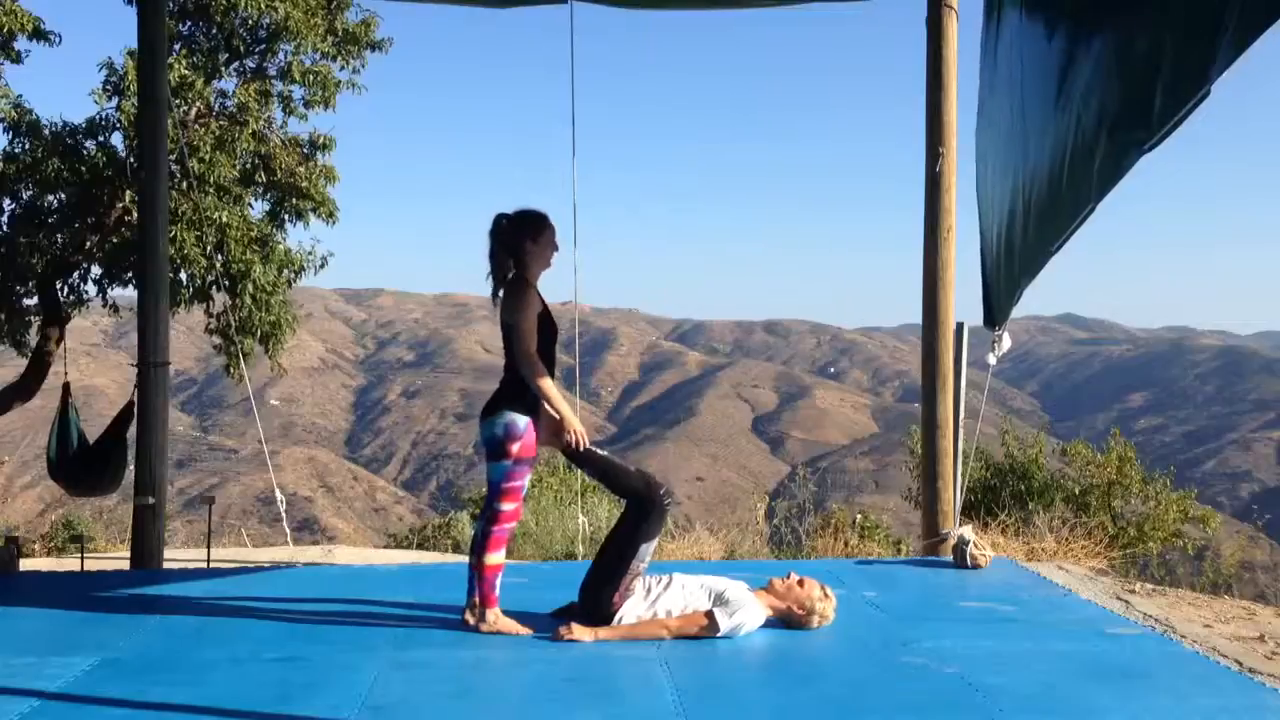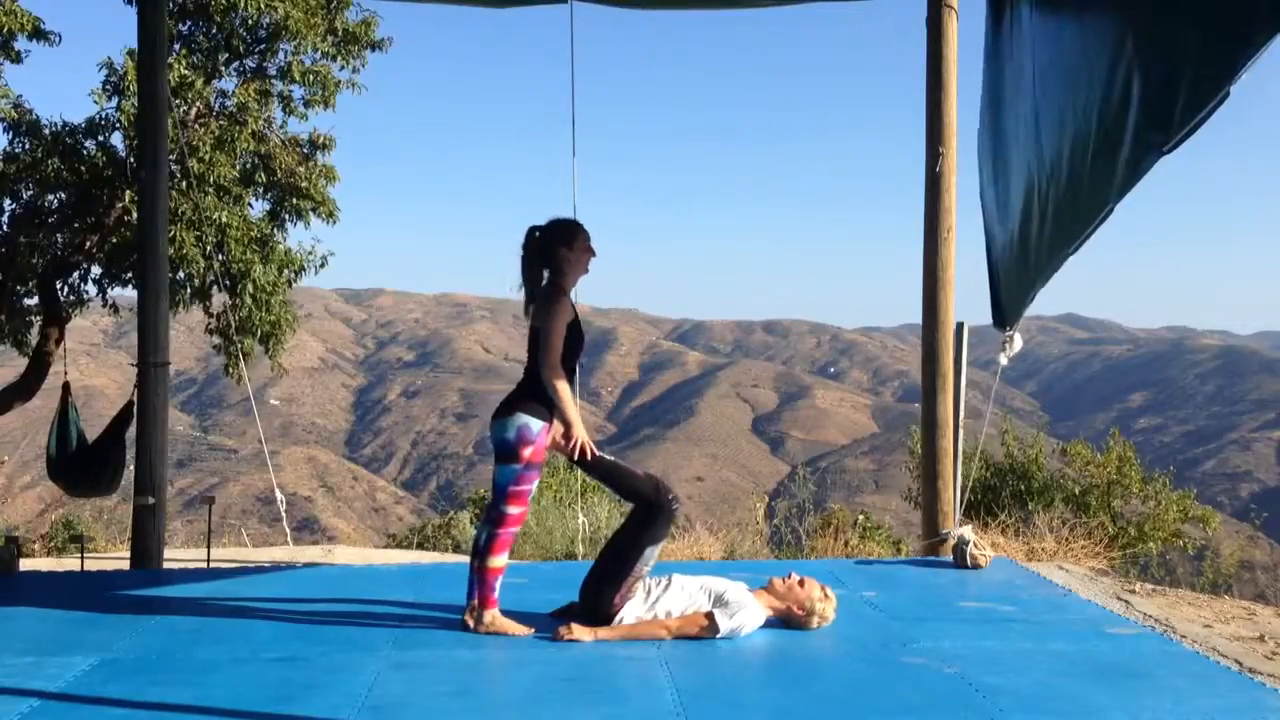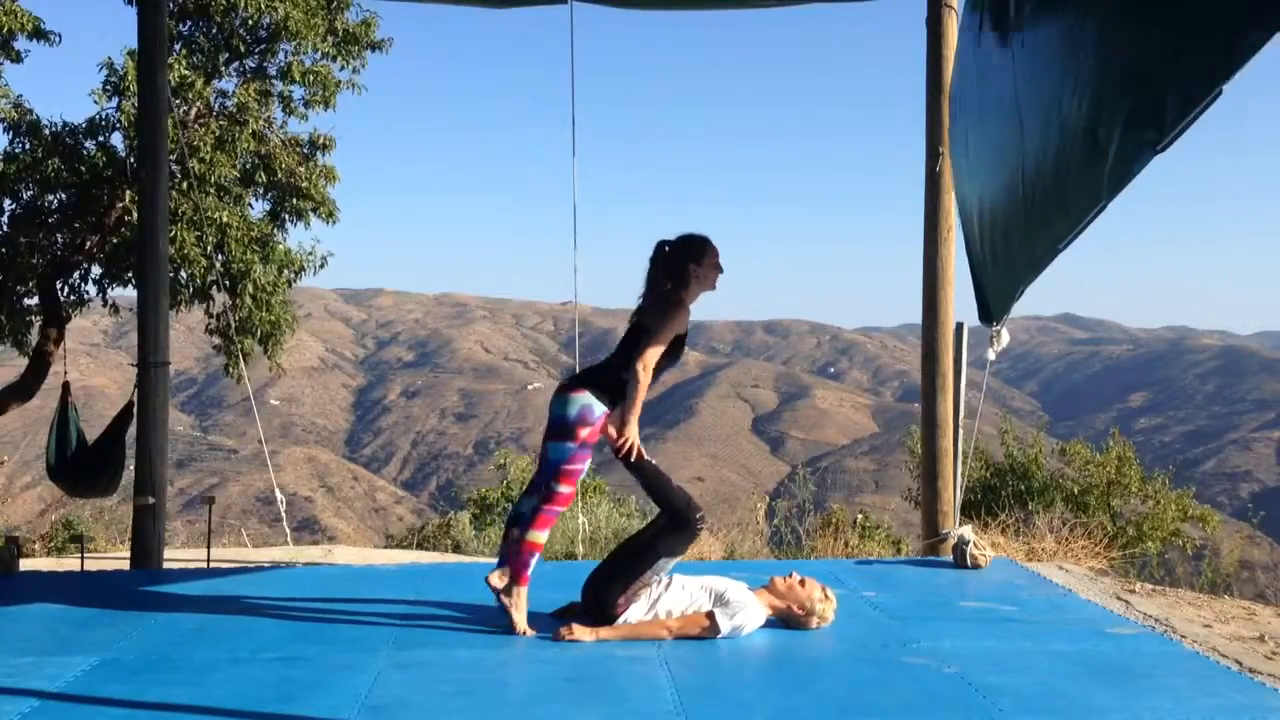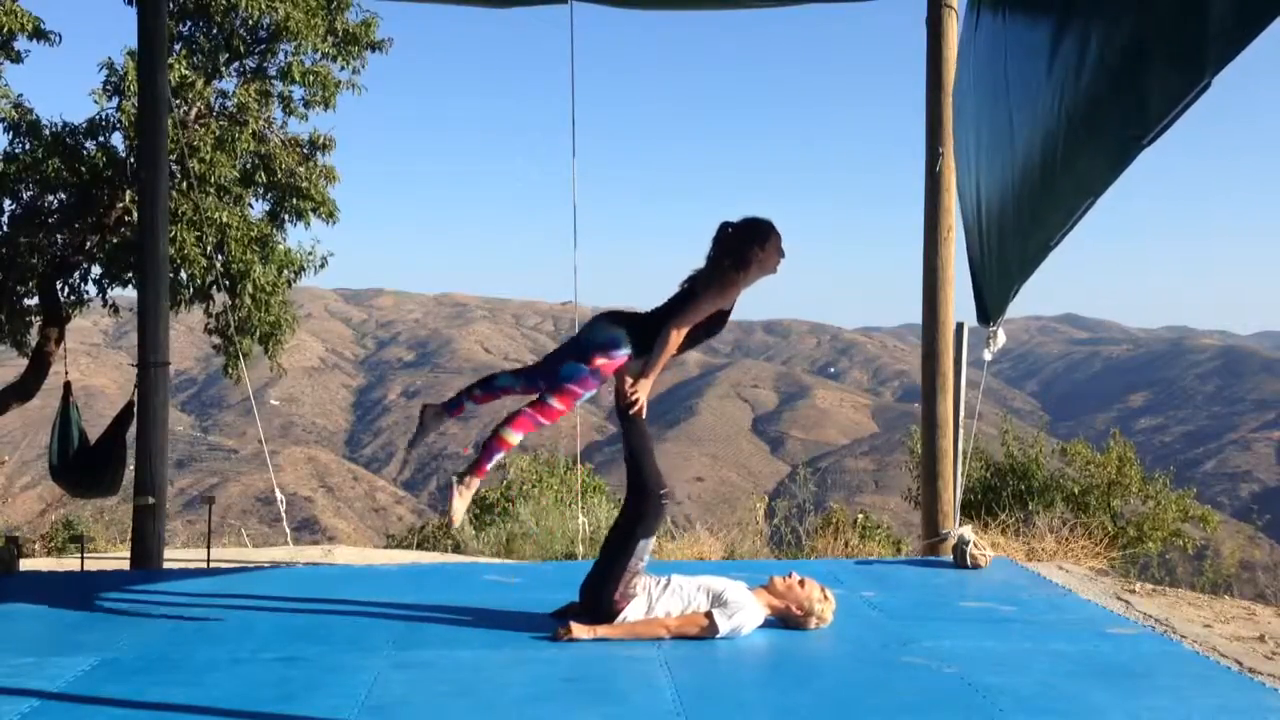
dt=0.7s
person 1, frame 1
left shoulder: (518, 290)
right shoulder: (523, 291)
right elbow: (528, 360)
left wrist: (555, 412)
right wrist: (564, 412)
left hip: (509, 412)
right hip: (514, 415)
left knee: (496, 512)
right knee: (504, 514)
left ankle: (477, 604)
right ankle: (489, 612)
person 1, frame 2
left shoulder: (550, 297)
right shoulder: (557, 299)
right elbow: (551, 369)
left wrist: (562, 422)
right wrist: (572, 423)
left hip: (520, 416)
right hip: (528, 420)
left knee: (501, 515)
right knee: (510, 518)
left ankle: (478, 606)
right ankle: (487, 613)
person 1, frame 3
left shoulder: (663, 302)
right shoulder: (678, 310)
right elbow: (642, 366)
left wrist: (618, 414)
right wrist: (630, 422)
left hip: (580, 395)
right hip: (587, 403)
left knee: (542, 487)
right knee: (556, 497)
left ankle: (504, 572)
right ankle: (517, 589)
person 1, frame 4
left shoulder: (721, 276)
right shoulder: (730, 285)
right elbow: (676, 329)
left wrist: (643, 365)
right wrist: (648, 378)
left hip: (614, 332)
right hip: (616, 341)
left knee: (528, 380)
right knee: (543, 408)
left ankle: (440, 412)
right ankle: (469, 479)
person 2, frame 1
left shoulder: (746, 614)
right shoulder: (746, 598)
left elbow: (671, 627)
left wrist: (595, 632)
left hip: (613, 606)
right hip: (616, 601)
left knee: (653, 497)
person 2, frame 2
left shoulder: (746, 616)
right shoulder: (743, 596)
left elbow: (671, 629)
left wrist: (595, 634)
left hip: (614, 607)
right hip: (613, 603)
left knee: (660, 500)
person 2, frame 3
left shoulder: (746, 616)
right shoulder: (744, 597)
left elbow: (671, 628)
left wrist: (596, 633)
left hip: (615, 606)
right hip: (614, 599)
left knee: (687, 520)
person 2, frame 4
left shoulder: (745, 616)
right shoulder: (742, 595)
left elbow: (669, 628)
left wrist: (594, 631)
left hip: (614, 608)
right hip: (616, 603)
left knee: (652, 497)
left ankle: (627, 398)
